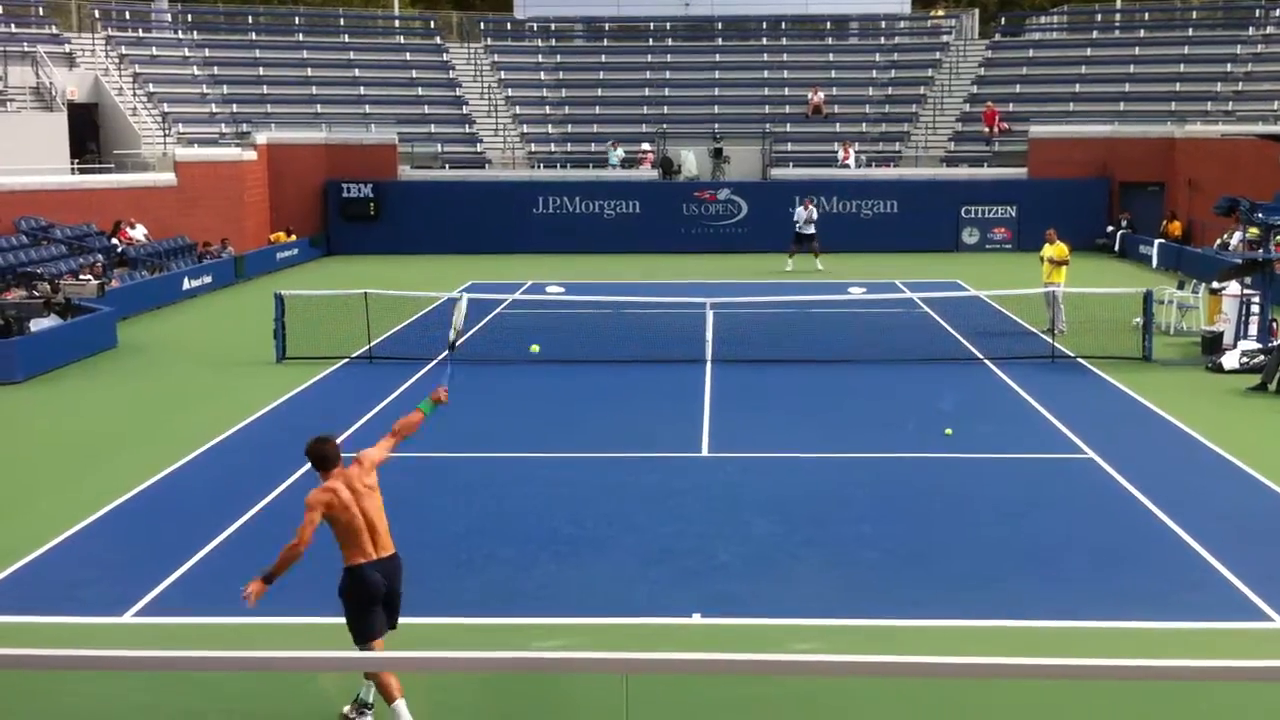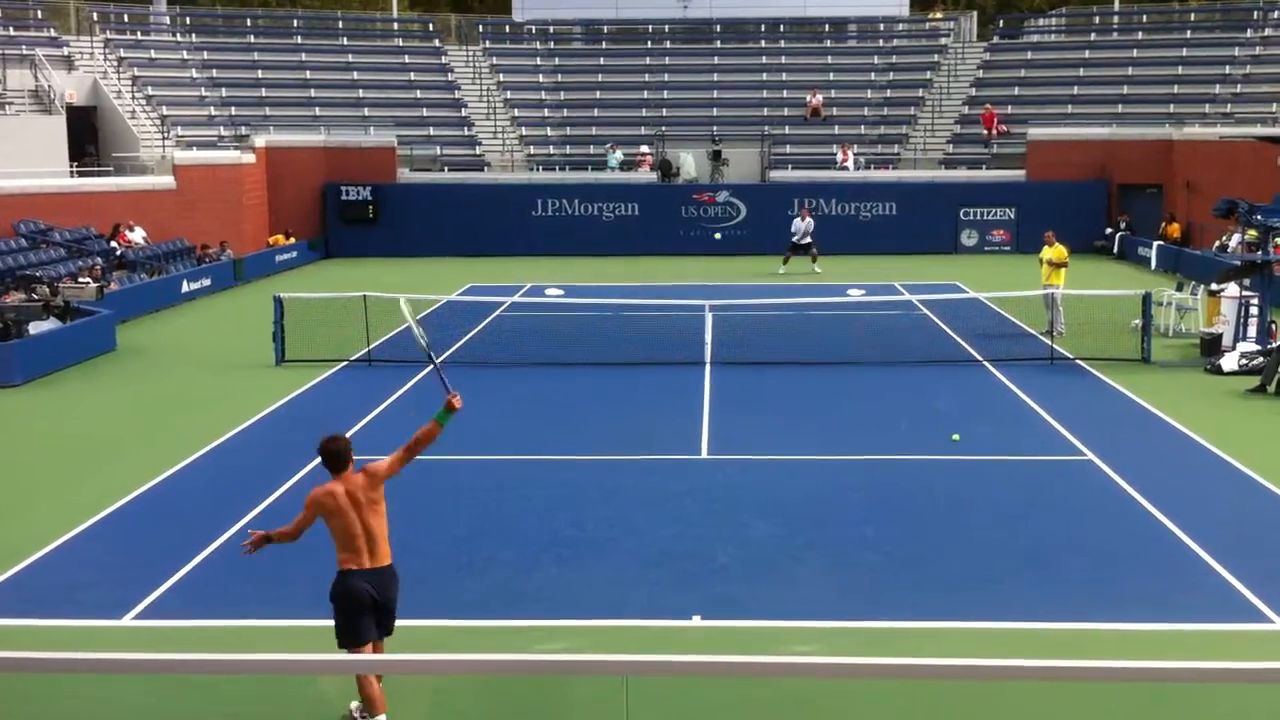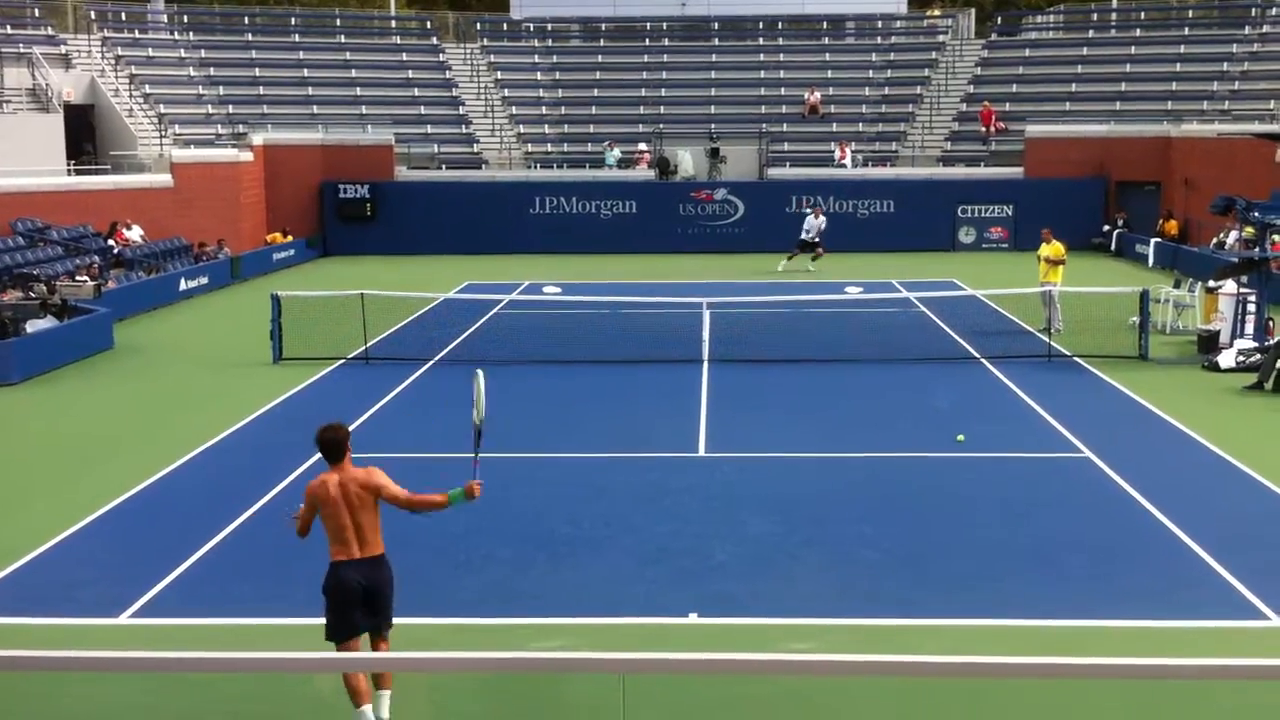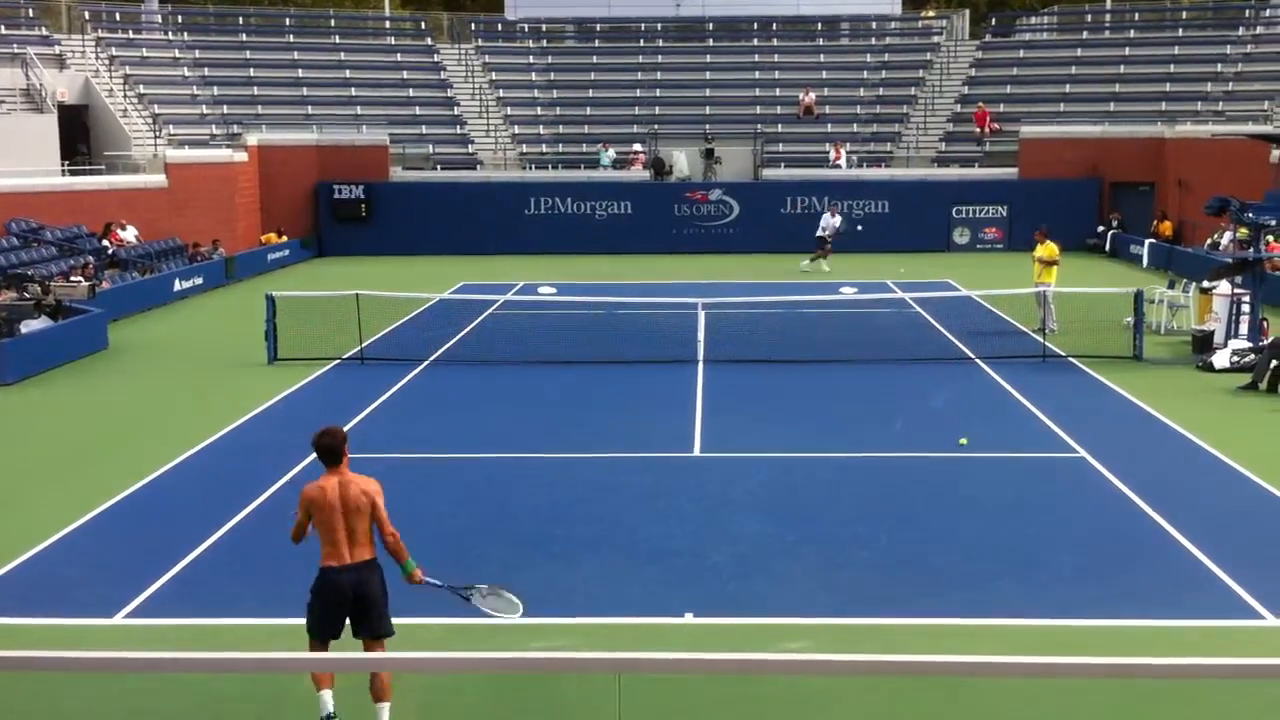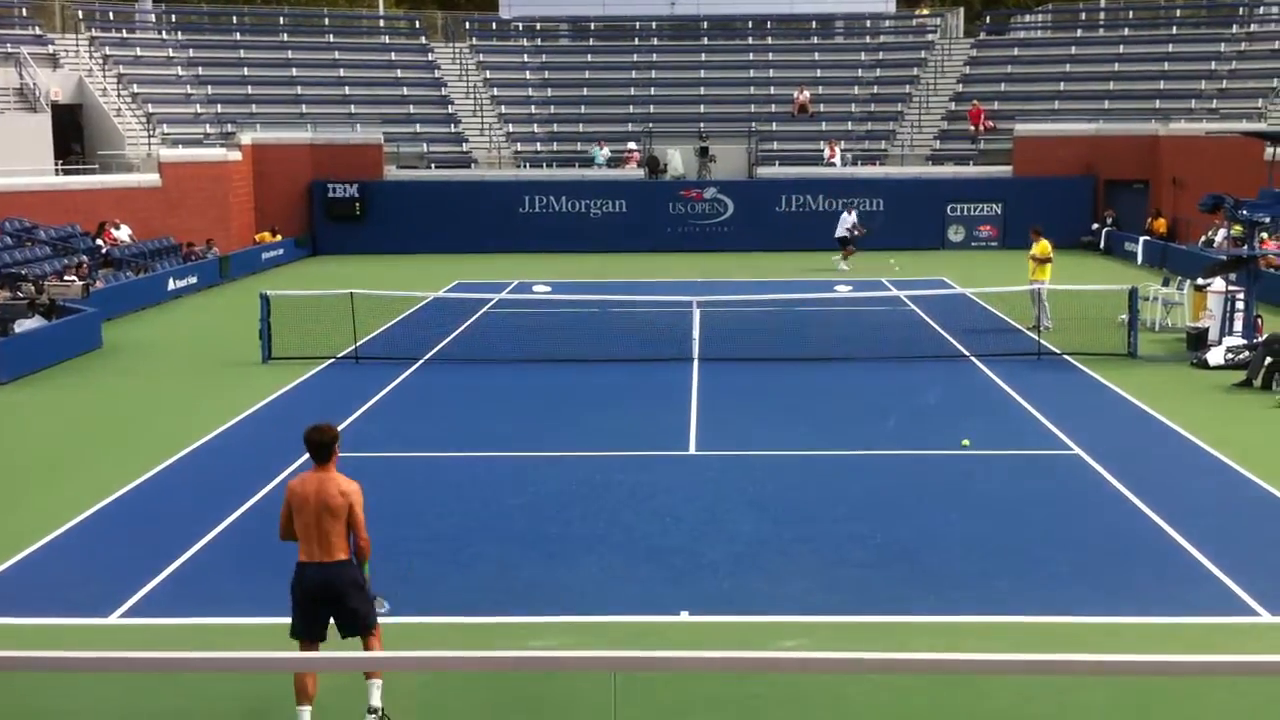
dt=0.2s
person 1, frame 1
left shoulder: (321, 496)
right shoulder: (364, 465)
left elbow: (299, 545)
right elbow: (396, 434)
left wrist: (266, 579)
right wrist: (430, 404)
left hip: (361, 575)
right hip: (391, 566)
left knee: (373, 653)
right knee: (373, 637)
person 1, frame 2
left shoulder: (320, 496)
right shoulder: (371, 477)
left elbow: (292, 533)
right elbow: (412, 448)
left wrist: (265, 537)
right wrist: (445, 412)
left hip: (352, 583)
right hip: (386, 577)
right knee: (375, 645)
person 1, frame 3
left shoulder: (315, 488)
right shoulder: (370, 477)
left elbow: (302, 530)
right elbow: (413, 503)
left wrist: (301, 515)
right wrist: (459, 495)
left hip: (342, 575)
right hip: (378, 568)
left knee: (349, 655)
right knee: (380, 642)
person 1, frame 4
left shoulder: (310, 492)
right shoulder: (368, 486)
left elbow: (296, 537)
right elbow: (389, 535)
right wrist: (409, 568)
left hip: (332, 578)
right hip: (368, 574)
left knee: (318, 649)
right knee: (376, 653)
person 1, frame 5
left shoulder: (294, 487)
right shoulder: (349, 488)
left elbow: (285, 535)
right elbow: (362, 541)
right wrist: (362, 571)
left hip: (306, 575)
right hip: (342, 572)
left knee: (308, 653)
right knee: (372, 635)
